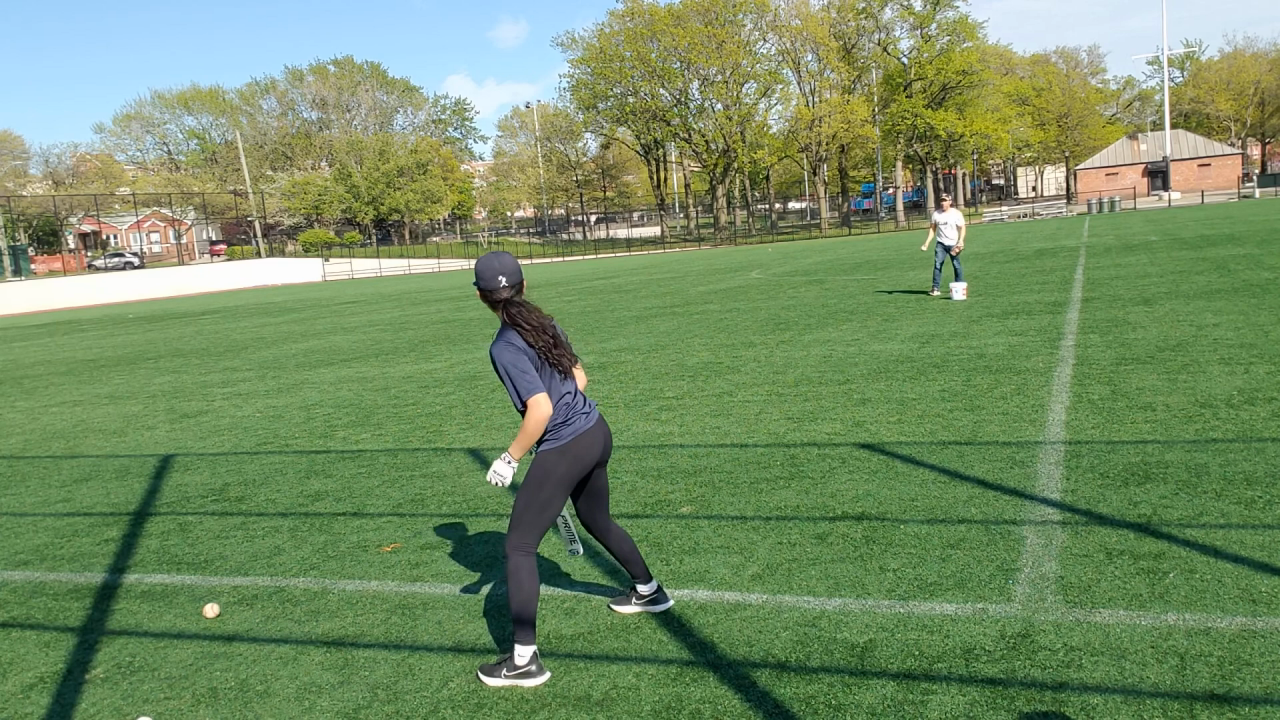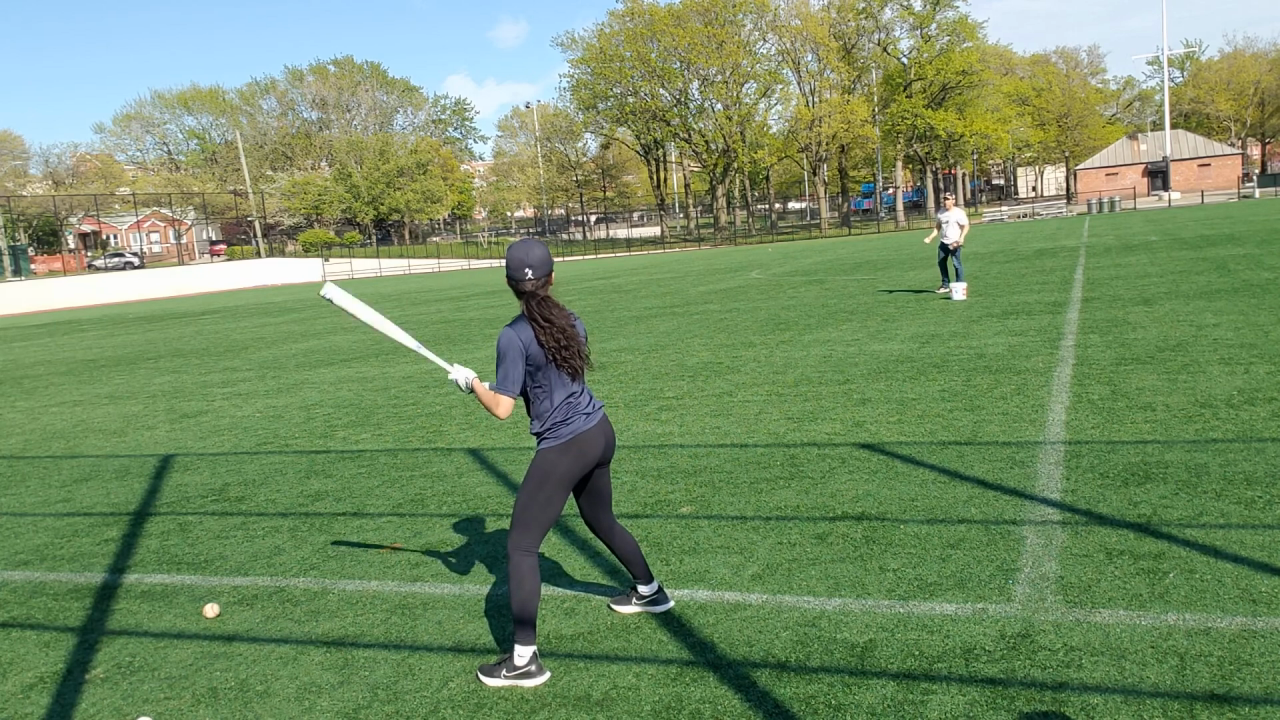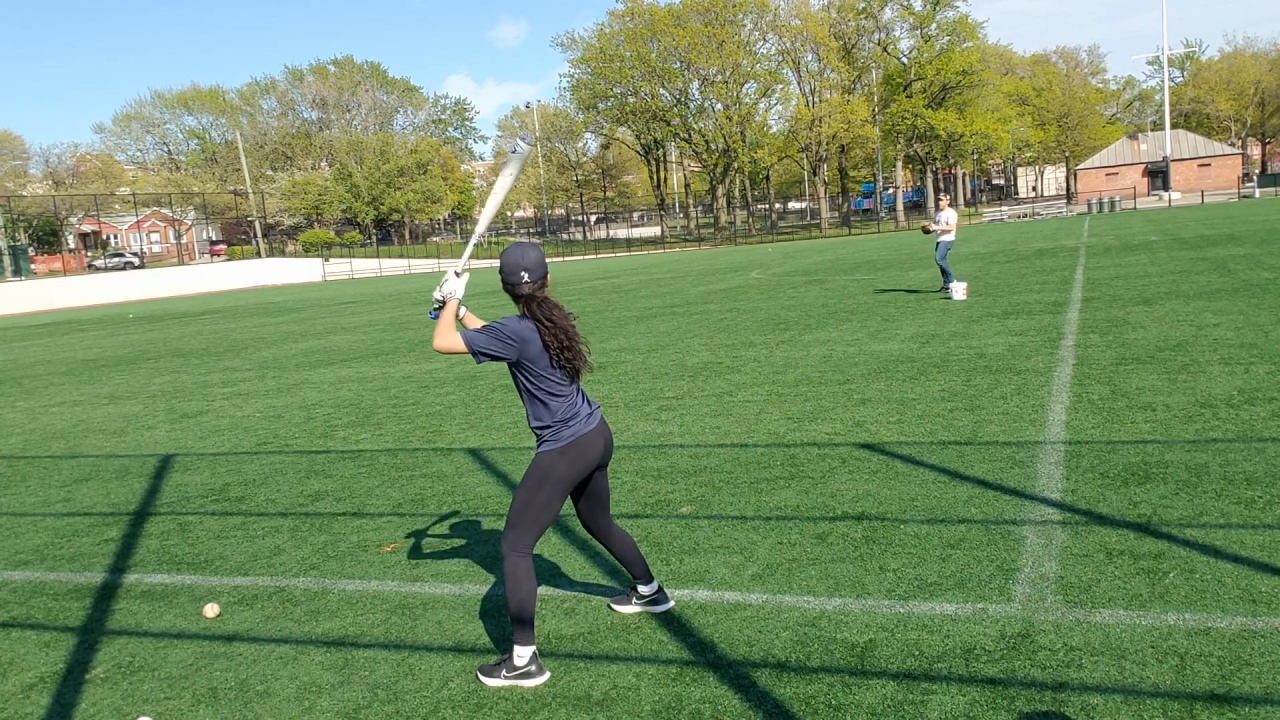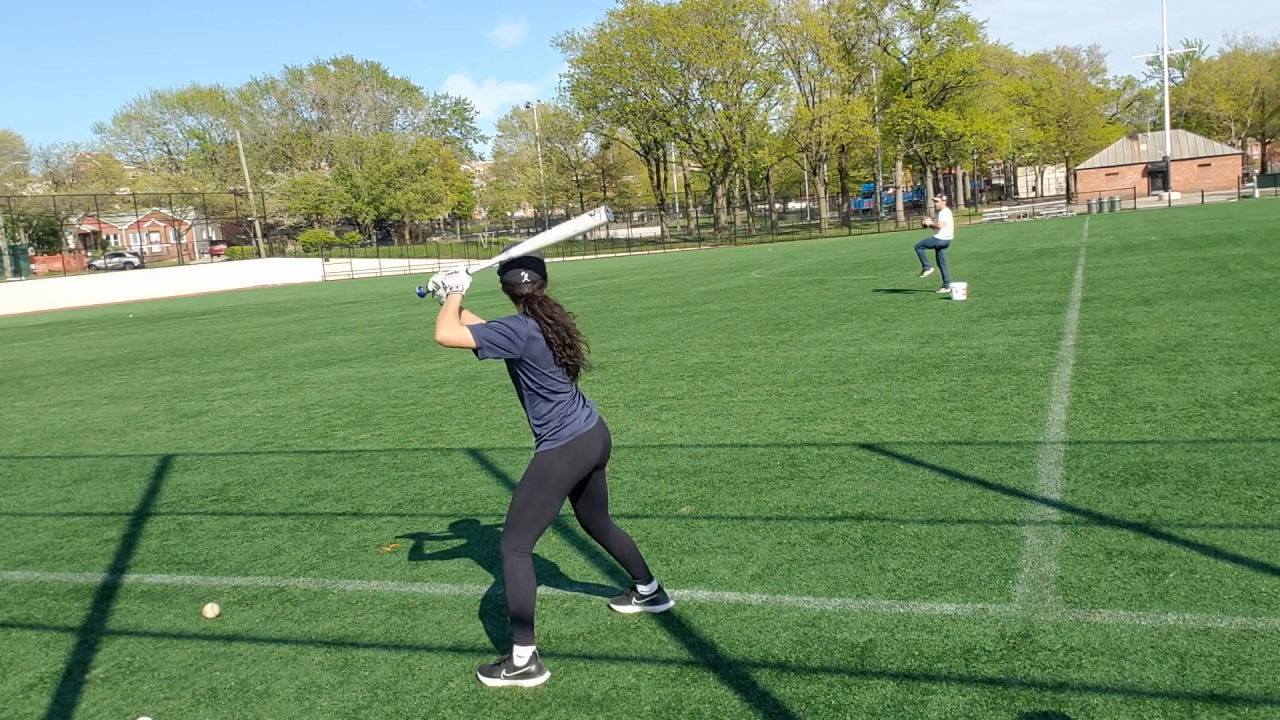
dt=0.5s
person 1, frame 1
left shoulder: (504, 347)
right shoulder: (542, 325)
left elbow: (540, 411)
left wrist: (511, 458)
left hip: (565, 450)
right hip: (596, 433)
left knee: (518, 546)
right knee: (597, 521)
left ankle: (524, 659)
right ankle: (649, 590)
person 1, frame 2
left shoulder: (514, 336)
right shoulder: (572, 323)
left elbow: (502, 408)
left wrist: (471, 382)
right wrist: (504, 382)
left hip: (564, 448)
right hip: (599, 432)
left knee: (521, 546)
right knee: (601, 520)
left ankle: (525, 659)
right ankle: (650, 591)
person 1, frame 3
left shoulder: (517, 332)
right shoulder: (556, 319)
left elbow: (442, 343)
left wrist: (452, 298)
right wrist: (458, 307)
left hip: (565, 451)
right hip: (596, 436)
left knee: (515, 546)
right knee: (599, 523)
left ankle: (524, 660)
right ankle: (649, 591)
person 1, frame 4
left shoulder: (520, 329)
right shoulder: (551, 320)
left elbow: (446, 335)
right elbow: (492, 331)
left wrist: (455, 292)
right wrist: (454, 300)
left hip: (564, 450)
right hip: (594, 436)
left knee: (514, 546)
right knee: (597, 522)
left ankle: (524, 659)
right ankle: (649, 590)
